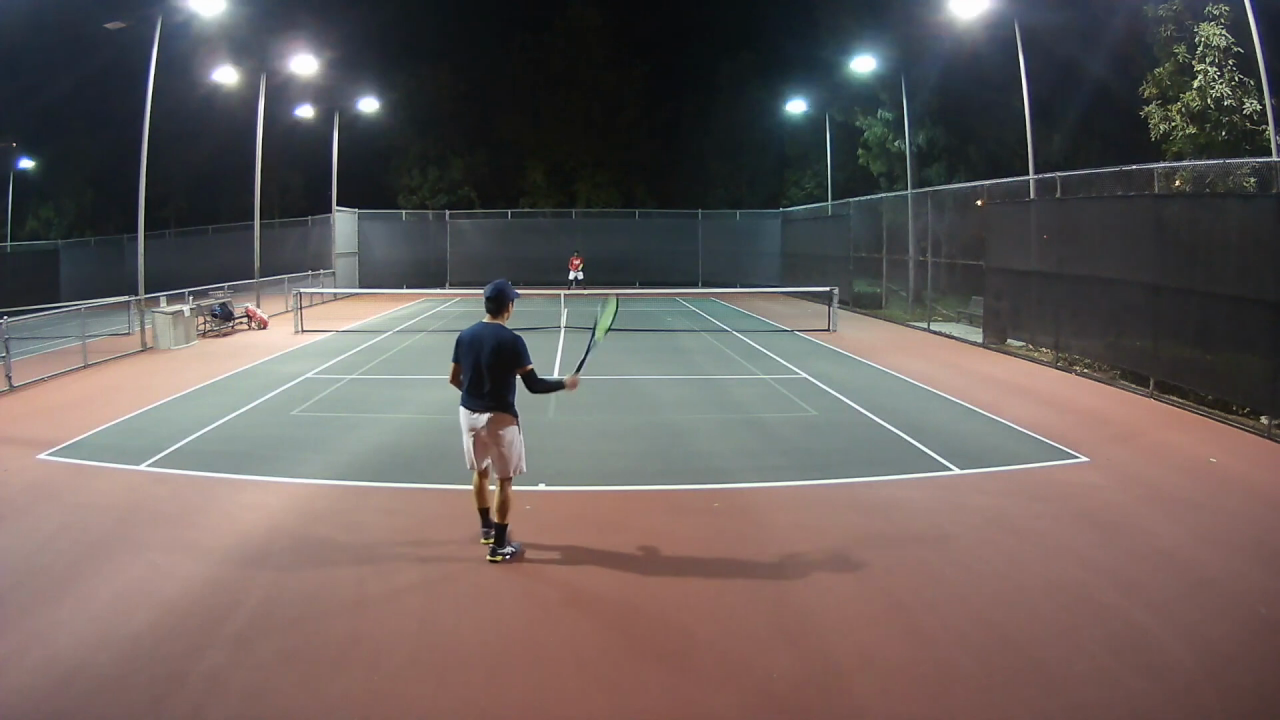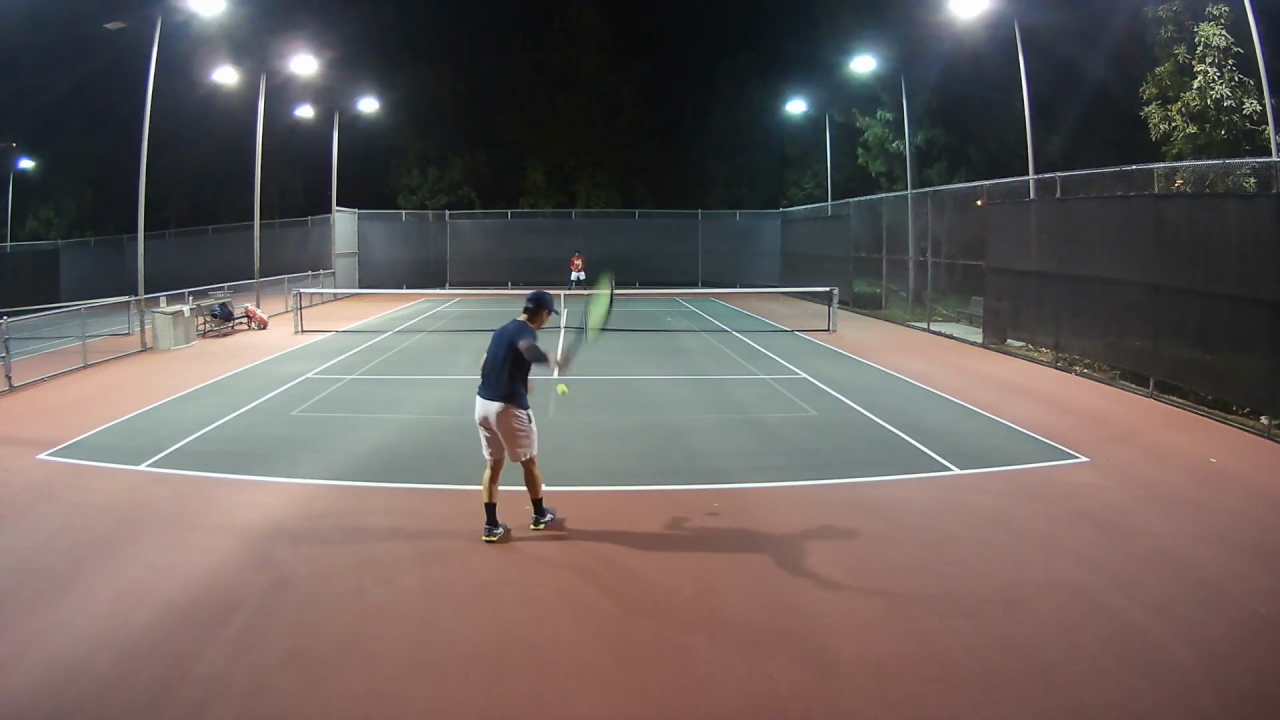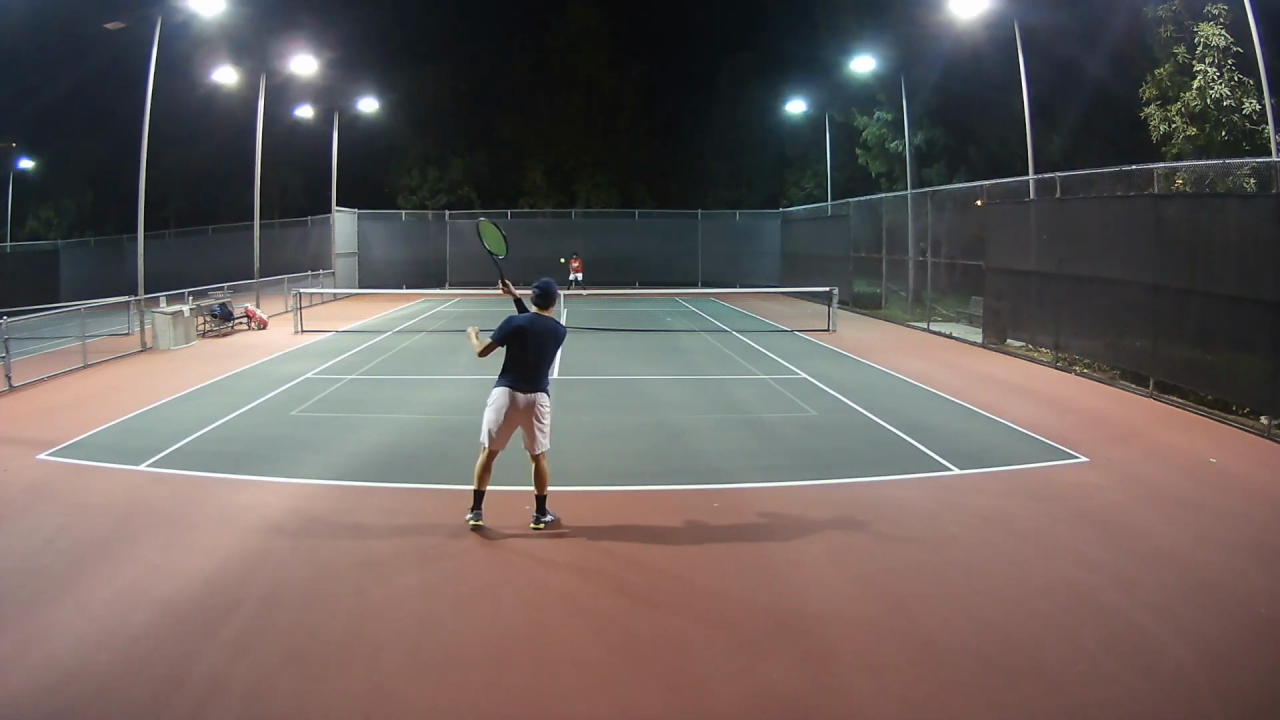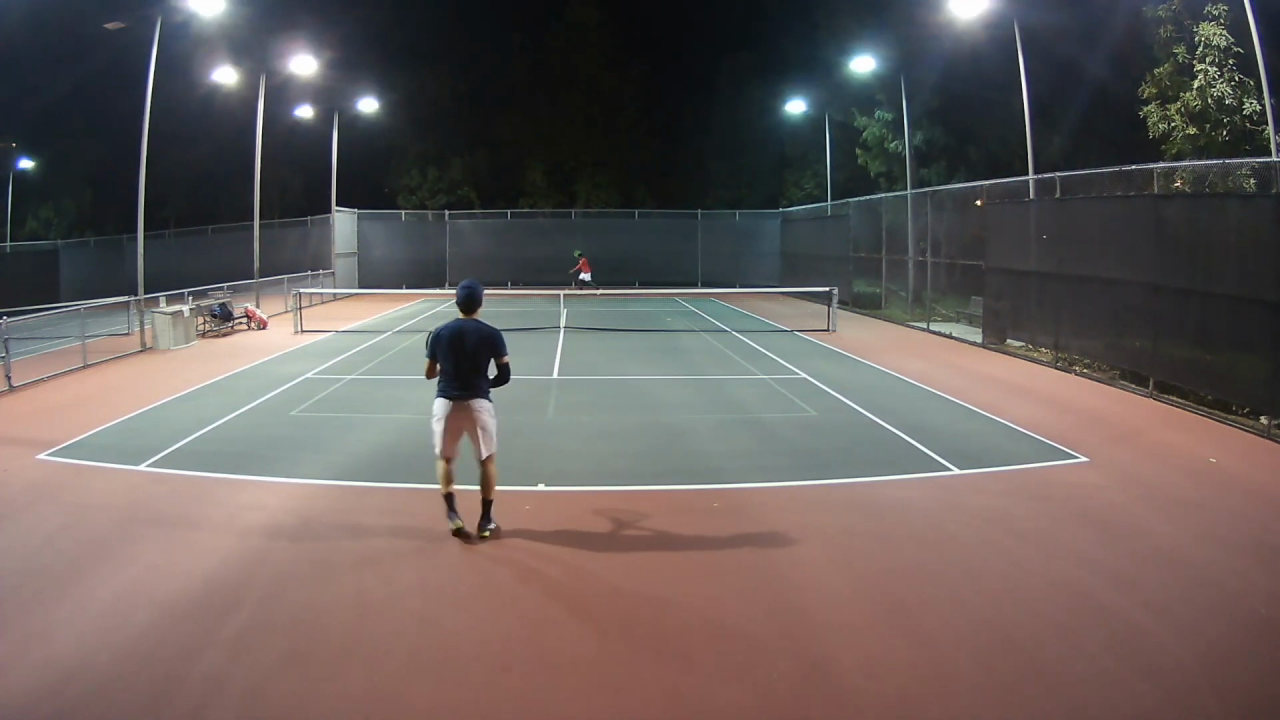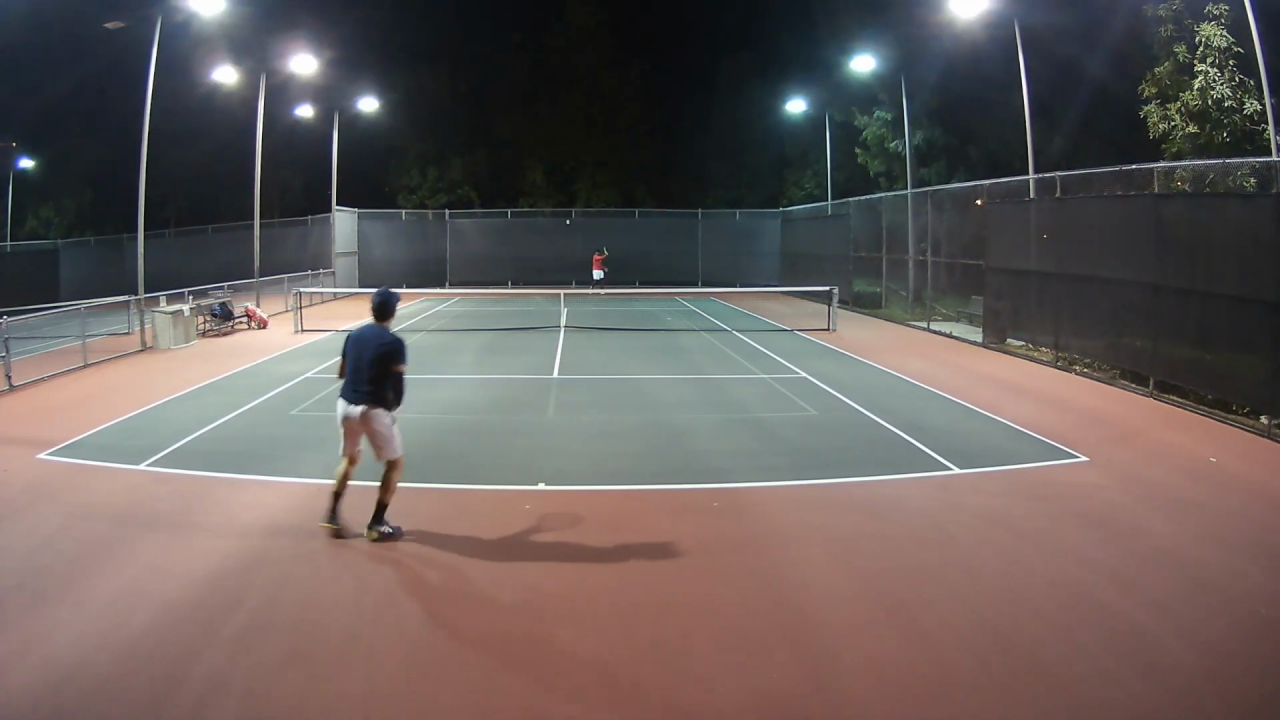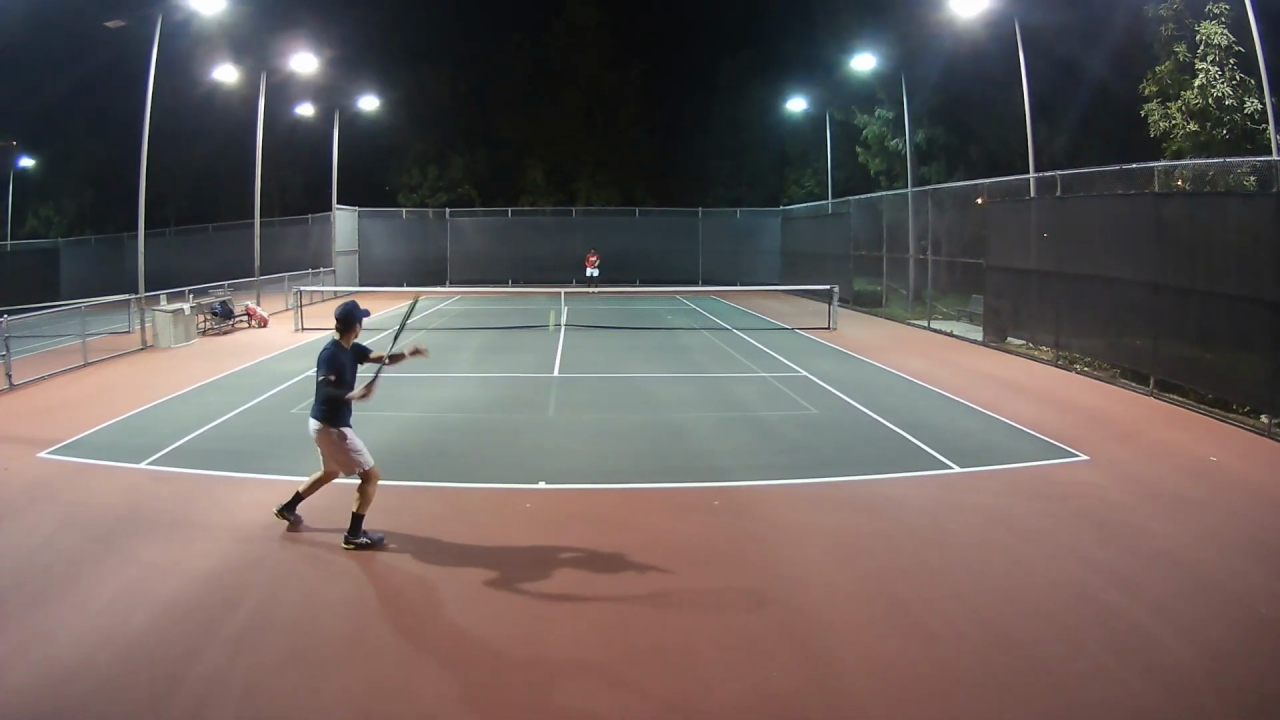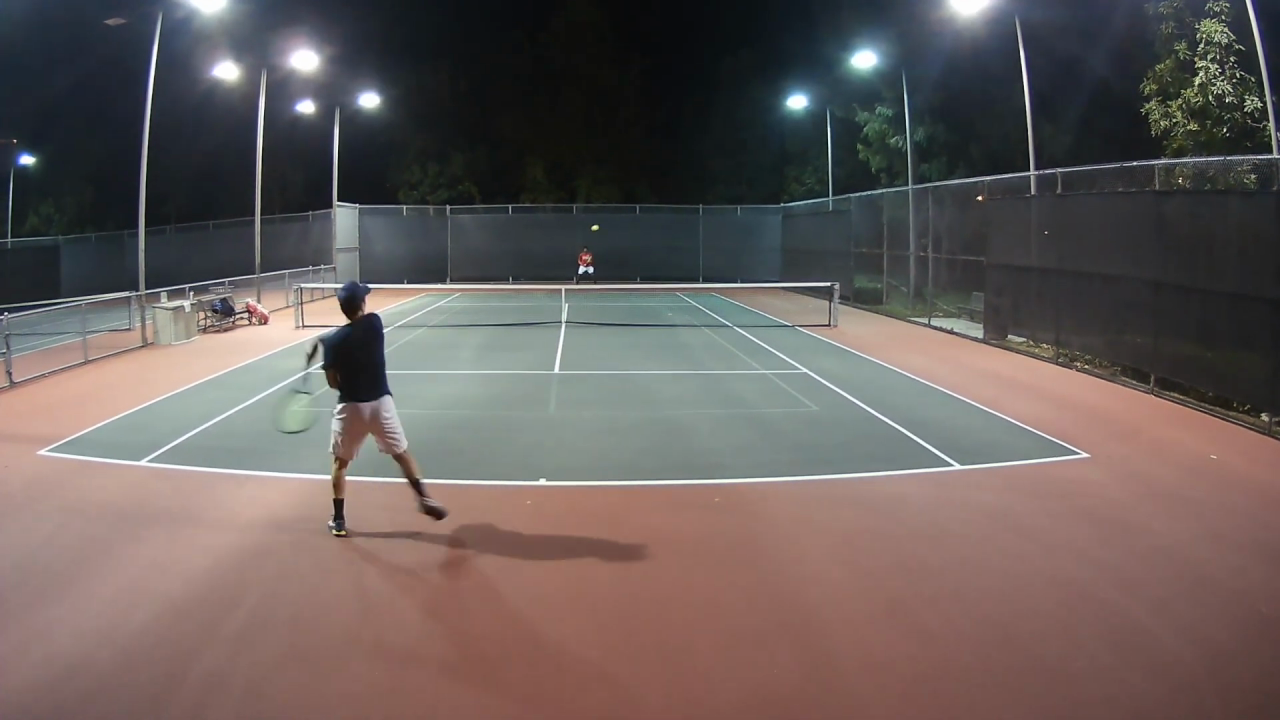
dt=0.7s
person 1, frame 1
left shoulder: (465, 336)
right shoulder: (511, 340)
left elbow: (454, 379)
right elbow: (534, 385)
right wrist: (565, 384)
left hip: (468, 414)
right hip: (499, 417)
left knee: (481, 472)
right knee: (504, 480)
left ankle: (487, 528)
right ankle: (499, 545)
person 1, frame 2
left shoulder: (504, 330)
right shoulder: (526, 330)
right elbow: (528, 350)
right wrist: (549, 359)
left hip: (484, 403)
right hip: (509, 406)
left knee: (494, 464)
right knee: (529, 462)
left ankle: (491, 525)
right ankle: (539, 515)
person 1, frame 3
left shoulder: (514, 323)
right shoulder: (560, 331)
left elbow: (482, 352)
left wrist: (473, 335)
right wrist: (515, 297)
left hip: (506, 393)
right hip: (537, 398)
left knee: (488, 453)
right knee: (539, 457)
left ankle: (476, 511)
right ankle: (541, 514)
person 1, frame 4
left shoulder: (440, 333)
right shoulder: (492, 334)
left elbow: (430, 374)
right elbow: (505, 376)
left hip: (446, 402)
right hip: (478, 403)
left knee: (444, 459)
right knee: (487, 460)
left ankle: (452, 513)
right ankle: (486, 520)
person 1, frame 5
left shoulder: (354, 336)
right shoulder: (394, 342)
left elbow: (342, 373)
right elbow: (397, 382)
right wrist: (395, 404)
left hip: (346, 405)
right hip: (373, 410)
left knee: (350, 459)
right knee: (394, 464)
left ankle: (332, 515)
right ankle: (376, 524)
person 1, frame 6
left shoulder: (351, 349)
right shoulder: (331, 354)
left elbow: (381, 358)
right elbow: (325, 391)
left wrist: (405, 354)
right wrist: (350, 395)
left hip: (325, 424)
right hip: (331, 427)
left knee: (330, 473)
right knee: (371, 475)
left ankle: (289, 507)
right ankle: (354, 534)
person 1, frame 7
left shoulder: (332, 342)
right shoulder: (374, 322)
left elbow: (334, 384)
left hip: (351, 407)
right hip: (381, 403)
left knee: (340, 463)
right knee: (402, 455)
left ankle: (338, 520)
right ankle: (423, 499)
